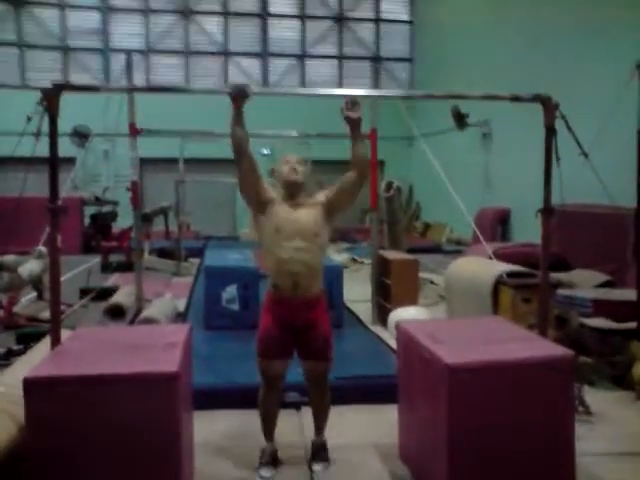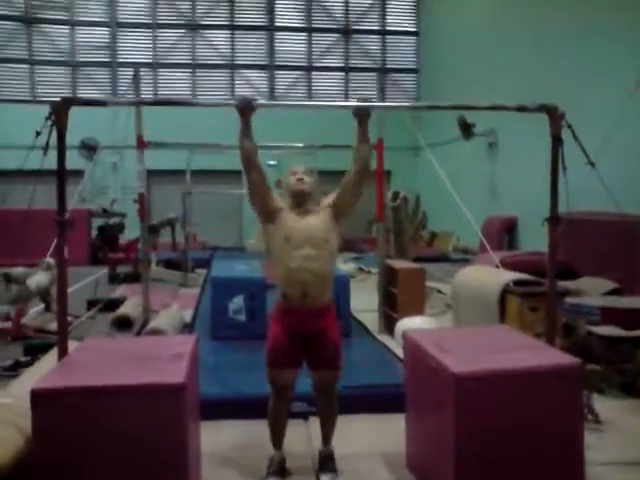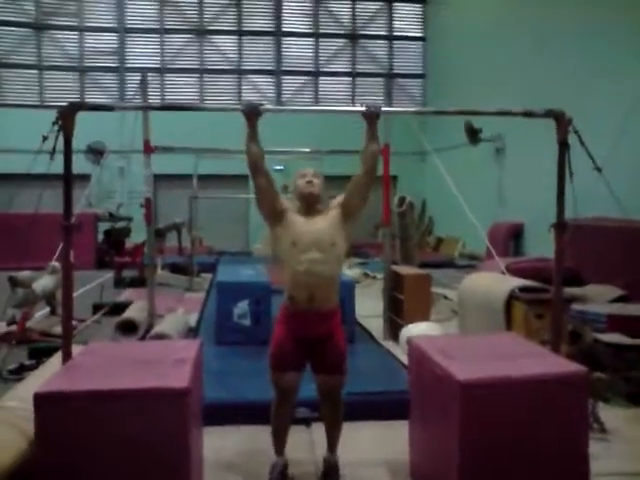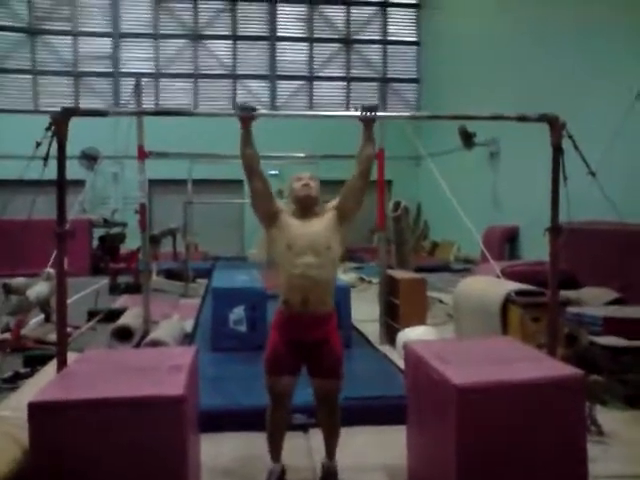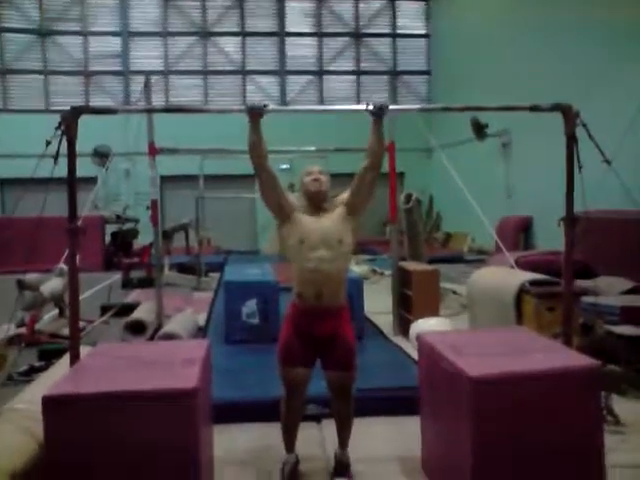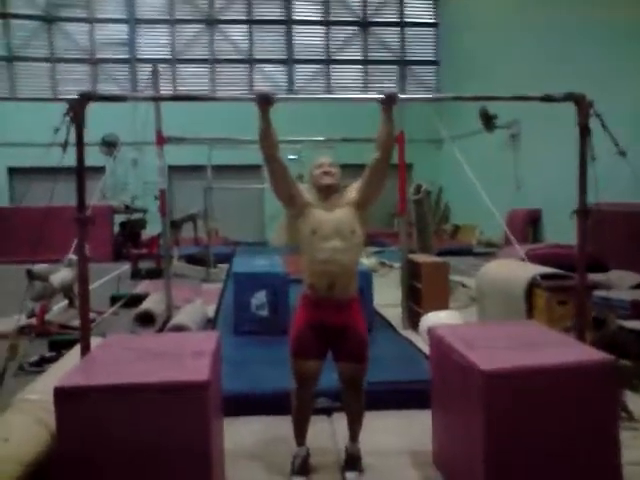
dt=0.2s
person 1, frame 1
left shoulder: (324, 206)
right shoulder: (264, 204)
left elbow: (359, 175)
right elbow: (242, 158)
left wrist: (355, 129)
right wrist: (238, 111)
left hip: (314, 308)
right hip: (277, 308)
left knee: (318, 381)
right knee: (271, 381)
left ankle: (319, 441)
right ankle: (269, 447)
person 1, frame 2
left shoulder: (331, 213)
right shoulder: (273, 214)
left elbow: (359, 171)
right elbow: (252, 168)
left wrist: (362, 127)
right wrist: (245, 122)
left hip: (323, 317)
right hip: (286, 317)
left knee: (326, 389)
right knee: (280, 390)
person 1, frame 3
left shoulder: (339, 214)
right shoulder: (281, 217)
left elbow: (367, 171)
right elbow: (258, 171)
left wrist: (371, 129)
right wrist: (252, 127)
left hip: (328, 322)
right hip: (291, 321)
left knee: (331, 394)
right knee: (284, 393)
person 1, frame 4
left shoulder: (335, 217)
right shoulder: (276, 218)
left elbow: (361, 175)
right elbow: (254, 174)
left wrist: (368, 131)
right wrist: (246, 130)
left hip: (324, 325)
right hip: (287, 324)
left knee: (328, 398)
right knee: (279, 397)
person 1, frame 5
left shoulder: (346, 211)
right shoulder: (288, 212)
left elbow: (371, 166)
right elbow: (261, 168)
left wrist: (377, 123)
right wrist: (254, 124)
left hip: (337, 317)
right hip: (300, 317)
left knee: (342, 389)
right knee: (293, 389)
person 1, frame 6
left shoulder: (356, 201)
right shoulder: (299, 203)
left elbow: (382, 157)
right elbow: (271, 158)
left wrist: (387, 112)
right wrist: (264, 113)
left hip: (349, 309)
right hip: (311, 308)
left knee: (353, 382)
right knee: (304, 382)
left ankle: (353, 448)
